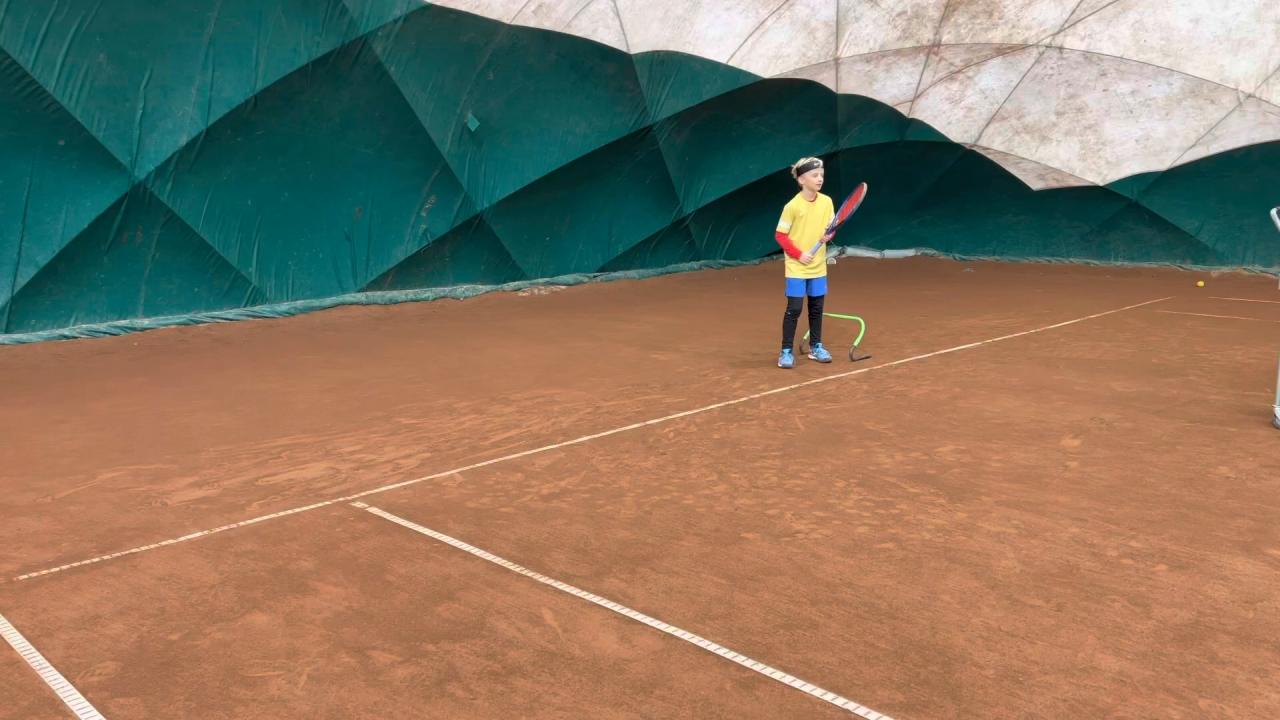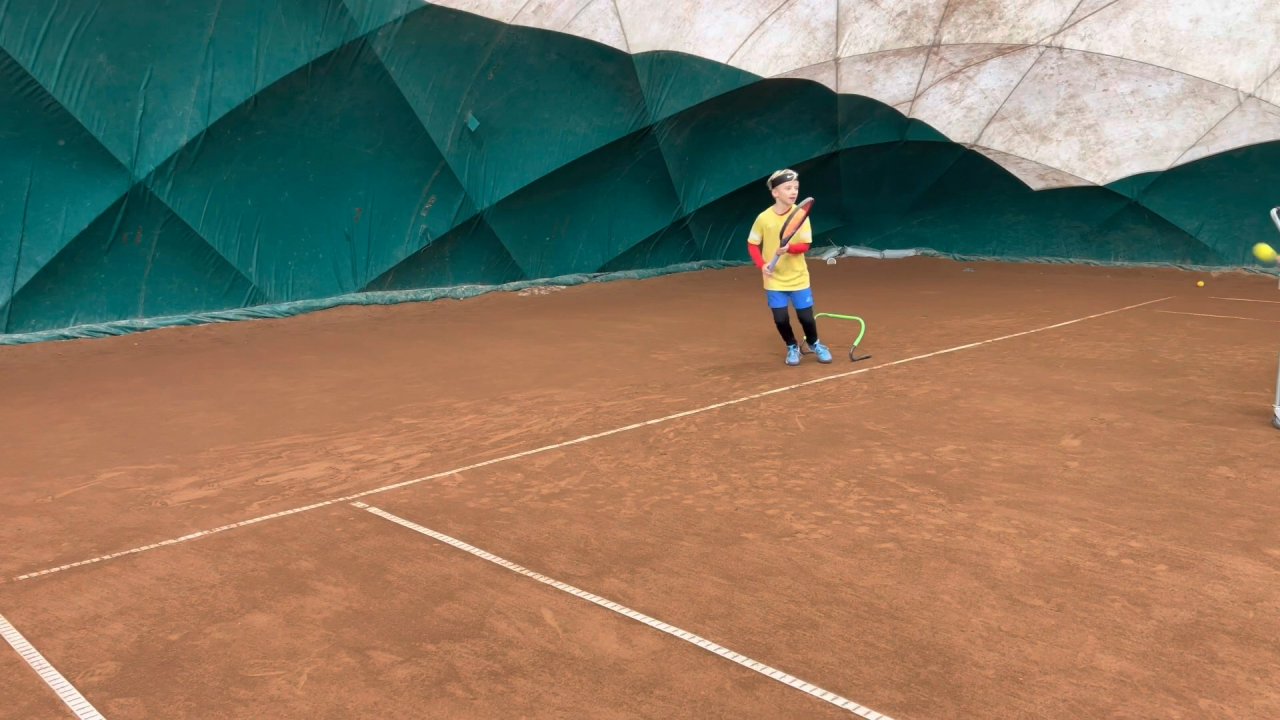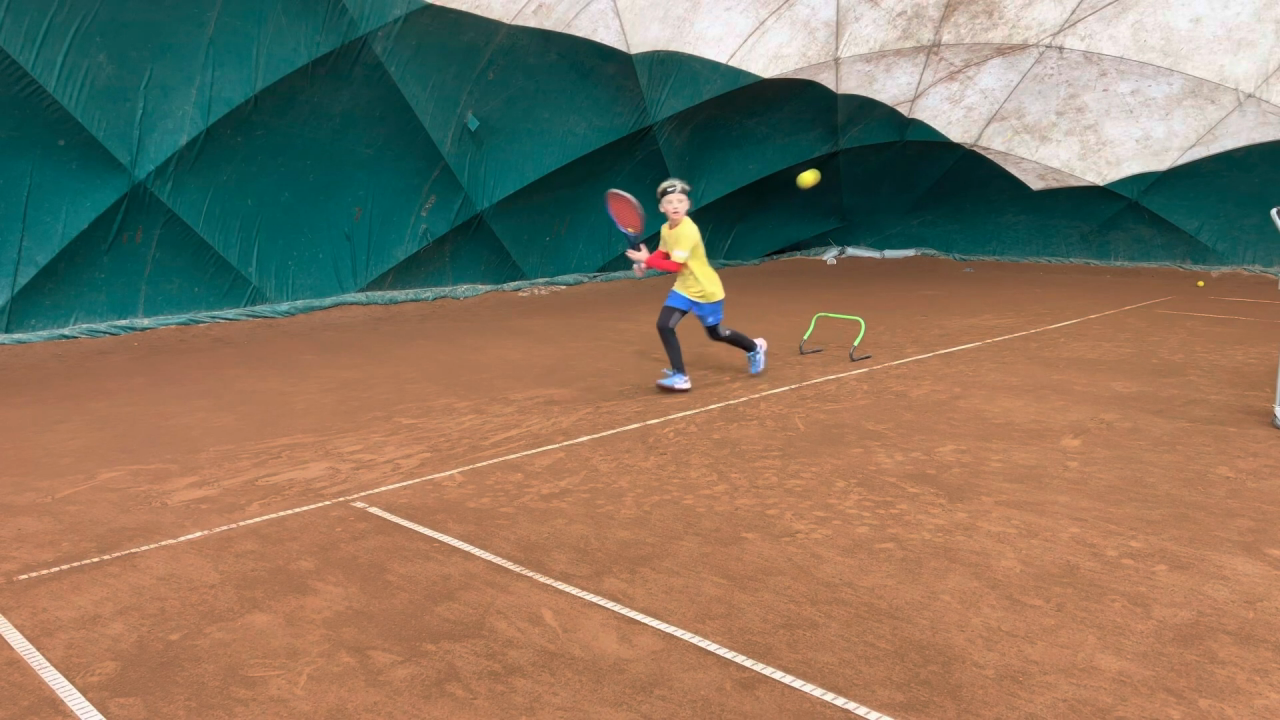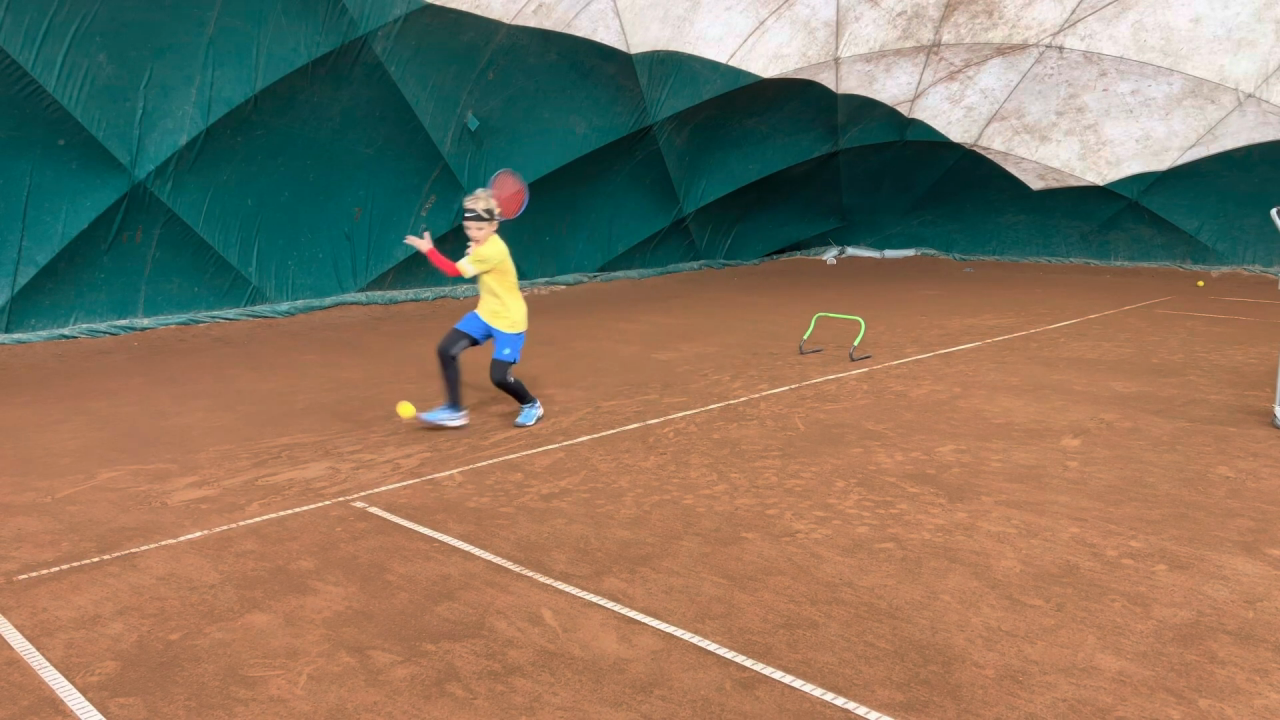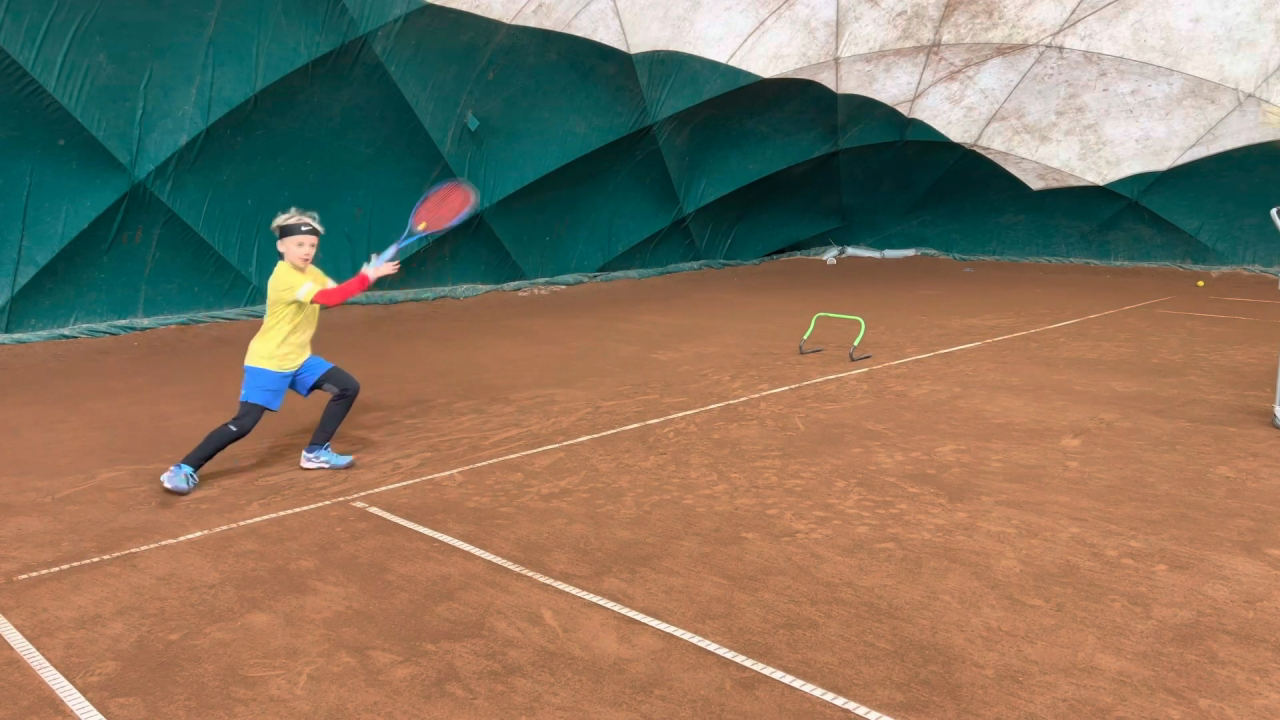
dt=0.5s
person 1, frame 1
left shoulder: (827, 202)
right shoulder: (792, 206)
right elbow: (780, 235)
left wrist: (829, 235)
right wrist: (798, 254)
left hip: (818, 267)
right hip: (797, 267)
left knee: (816, 307)
right knee: (794, 309)
left ankle: (816, 347)
right ankle: (786, 351)
person 1, frame 2
right shoulder: (763, 218)
left elbow: (805, 245)
right elbow: (752, 245)
left wrist: (788, 248)
right wrist: (762, 265)
left hip: (797, 277)
right hip: (775, 279)
left knee: (806, 317)
right knee: (781, 319)
left ankle: (815, 344)
right ankle: (792, 348)
person 1, frame 3
left shoulder: (687, 231)
right shoulder: (666, 229)
left elbow: (675, 266)
left wrist: (647, 259)
right wrist: (644, 258)
left hip: (706, 289)
right hip: (684, 287)
left knee: (716, 333)
right knee: (664, 325)
left ankle: (754, 348)
right ankle: (679, 375)
person 1, frame 4
left shoulder: (491, 251)
right shoulder: (487, 244)
left elbow: (454, 271)
left wrist: (428, 249)
right wrist: (474, 248)
left hip: (508, 320)
right hip: (486, 314)
left knee: (499, 377)
right knee: (446, 350)
left ankle: (531, 405)
right ankle: (453, 410)
person 1, frame 5
left shoulder: (310, 272)
right shoulder: (283, 276)
left elbow: (335, 294)
right elbow: (325, 298)
left wrist: (369, 277)
right wrist: (365, 277)
left hip: (299, 359)
right hip: (267, 363)
left knee: (347, 388)
right knee: (244, 424)
left ankle: (316, 452)
right ankle: (182, 468)
